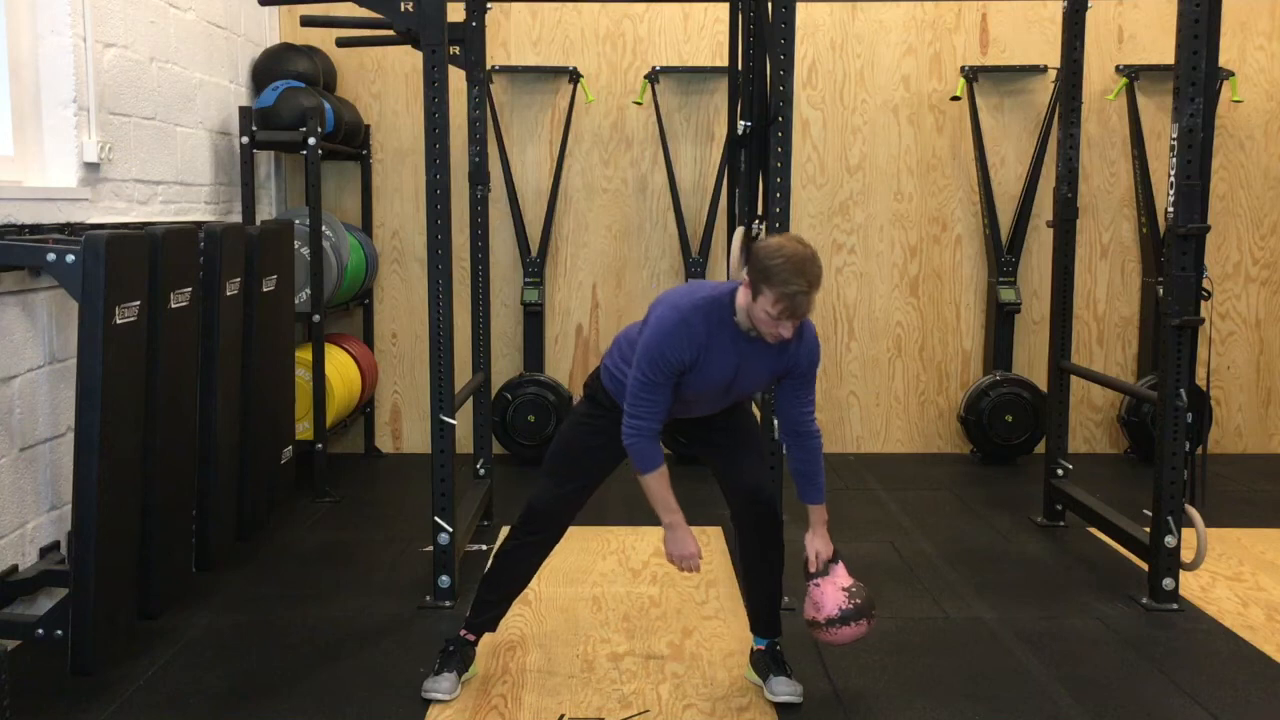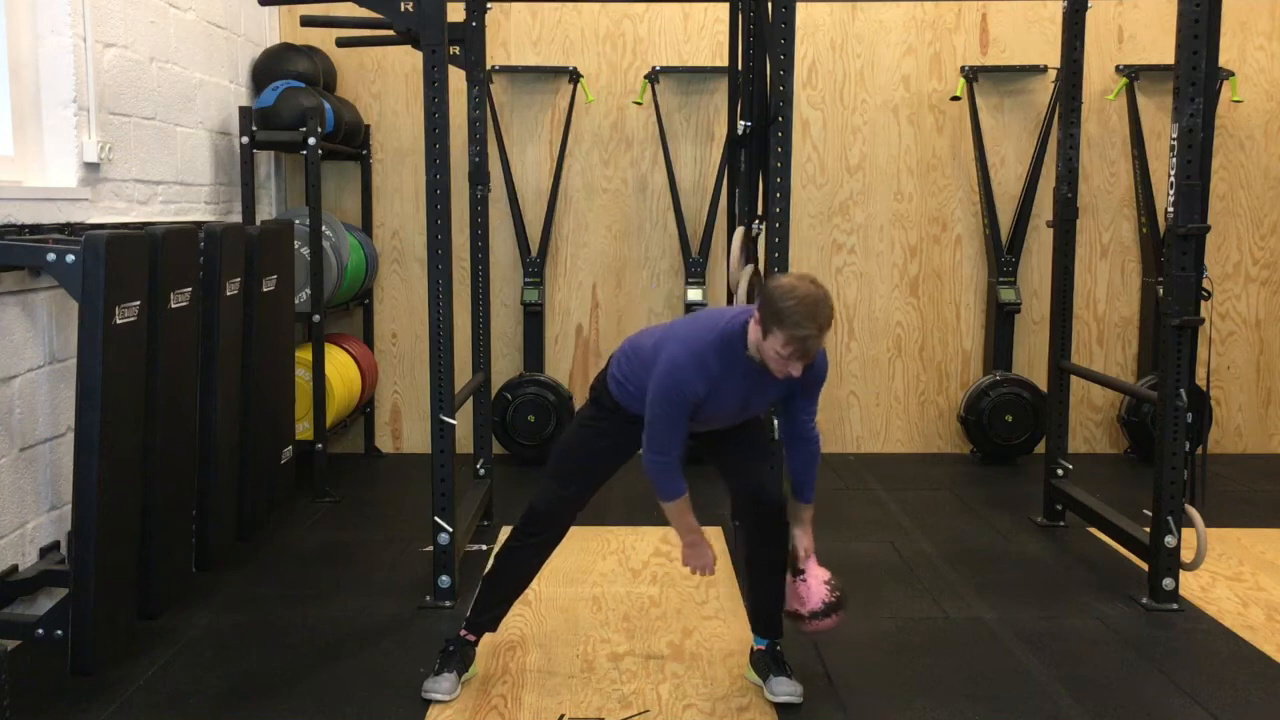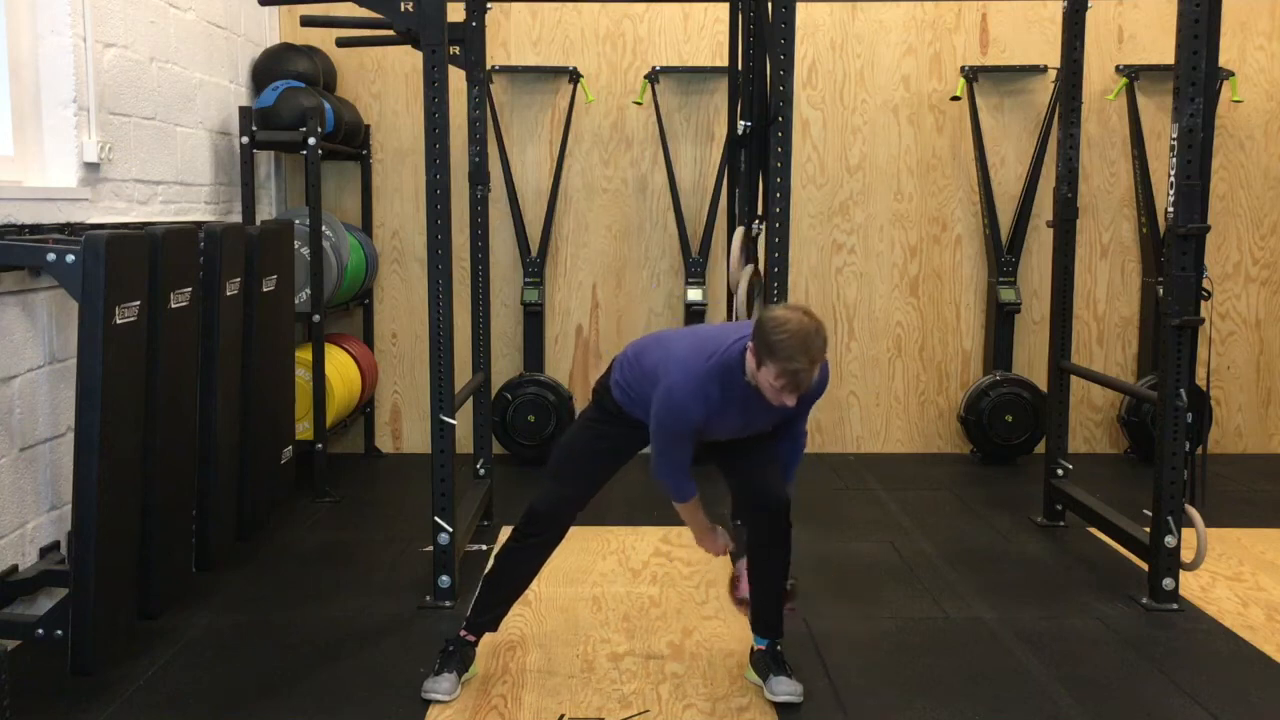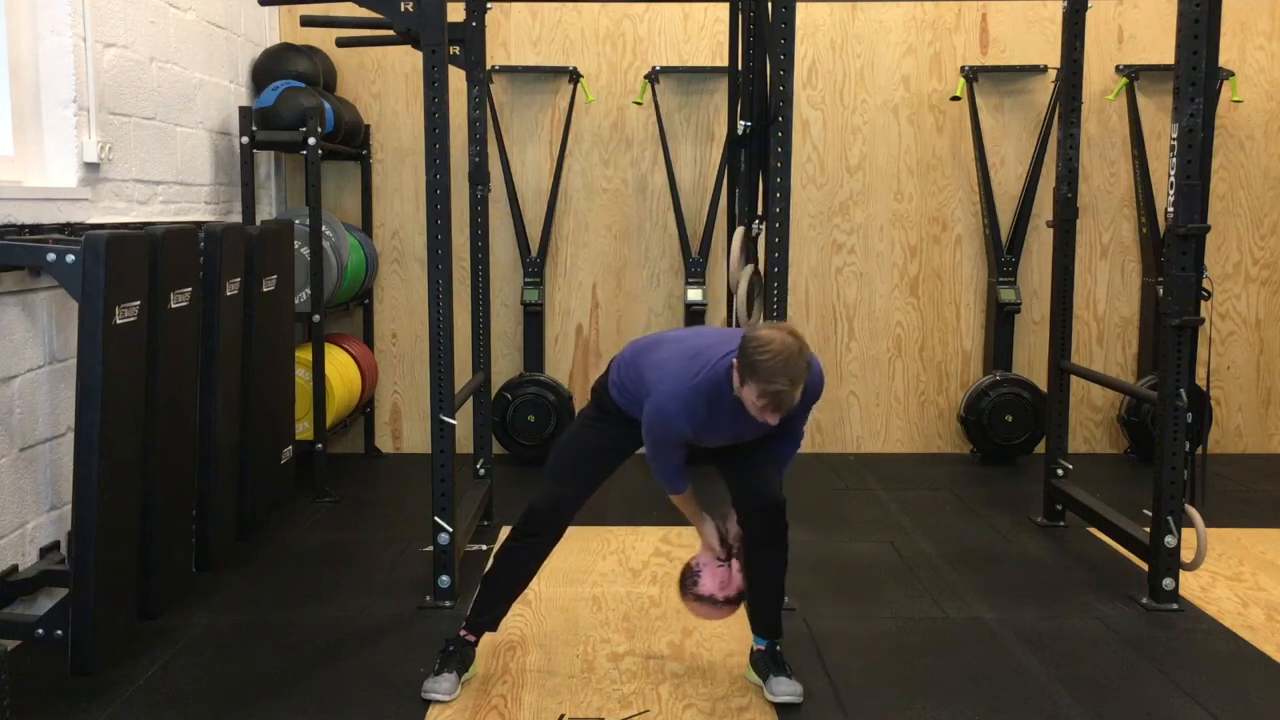
dt=0.2s
person 1, frame 1
left shoulder: (798, 339)
right shoulder: (680, 318)
left elbow: (800, 428)
right elbow: (639, 431)
left wrist: (817, 525)
right wrist: (674, 526)
left hip: (714, 410)
right hip: (620, 401)
left knee: (761, 503)
right knee: (547, 512)
left ankle: (765, 649)
right ankle: (465, 641)
person 1, frame 2
left shoulder: (807, 359)
right shoulder: (692, 352)
left elbow: (801, 436)
right elbow: (661, 458)
left wrist: (802, 523)
right wrist: (693, 539)
right hip: (628, 404)
left knee: (765, 504)
right knee: (549, 512)
left ankle: (766, 650)
right ankle: (466, 641)
person 1, frame 3
left shoulder: (806, 374)
right shoulder: (691, 380)
left elbow: (790, 436)
right elbow: (672, 472)
left wrist: (777, 501)
right wrist: (704, 531)
right hip: (630, 404)
left knee: (769, 506)
right knee: (550, 511)
left ankle: (766, 649)
right ankle: (466, 641)
person 1, frame 4
left shoulder: (805, 378)
right shoulder: (679, 394)
left elbow: (788, 434)
right elbow: (667, 470)
left wrist: (753, 500)
right wrist: (699, 521)
right hip: (628, 401)
left knee: (767, 508)
right knee: (549, 511)
left ankle: (766, 649)
right ankle: (465, 641)
